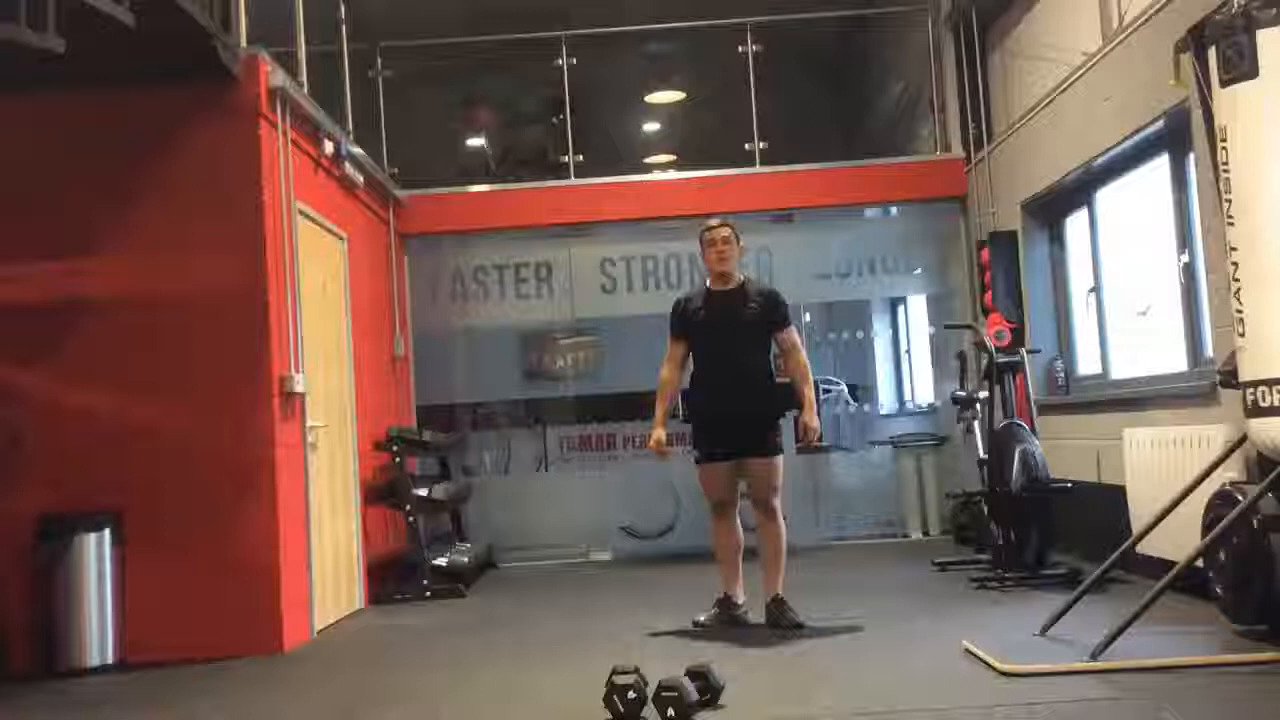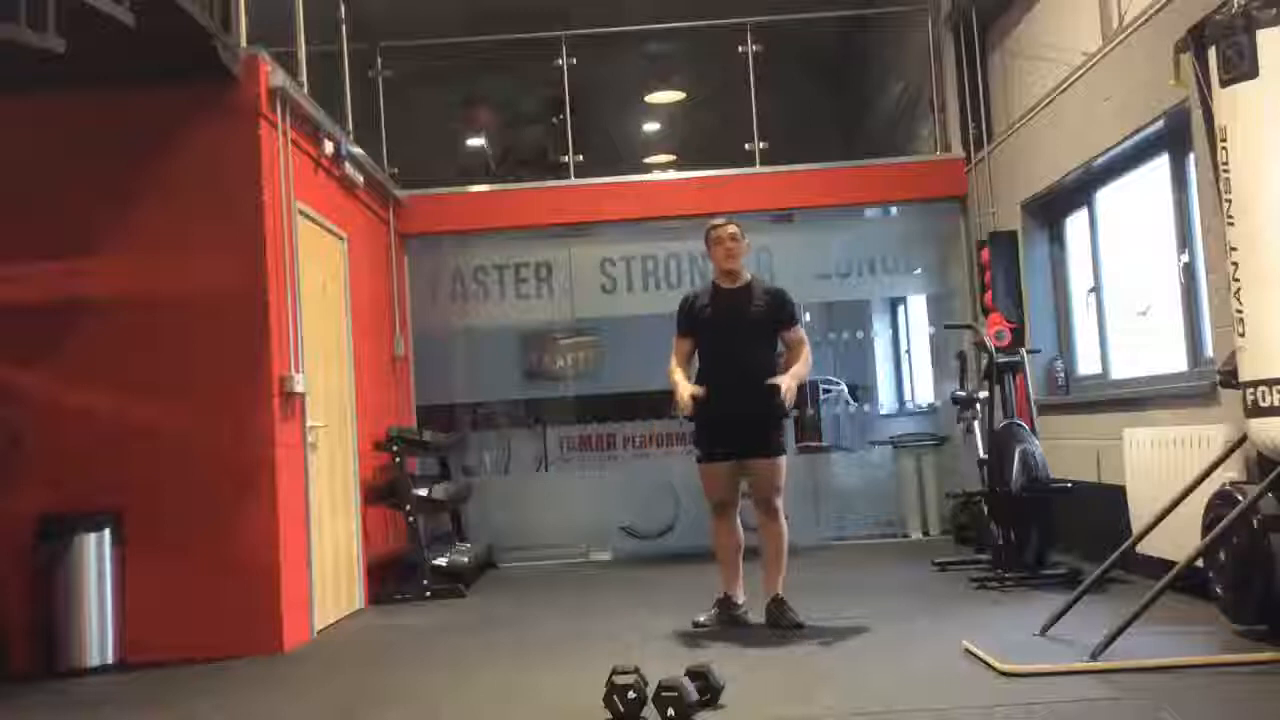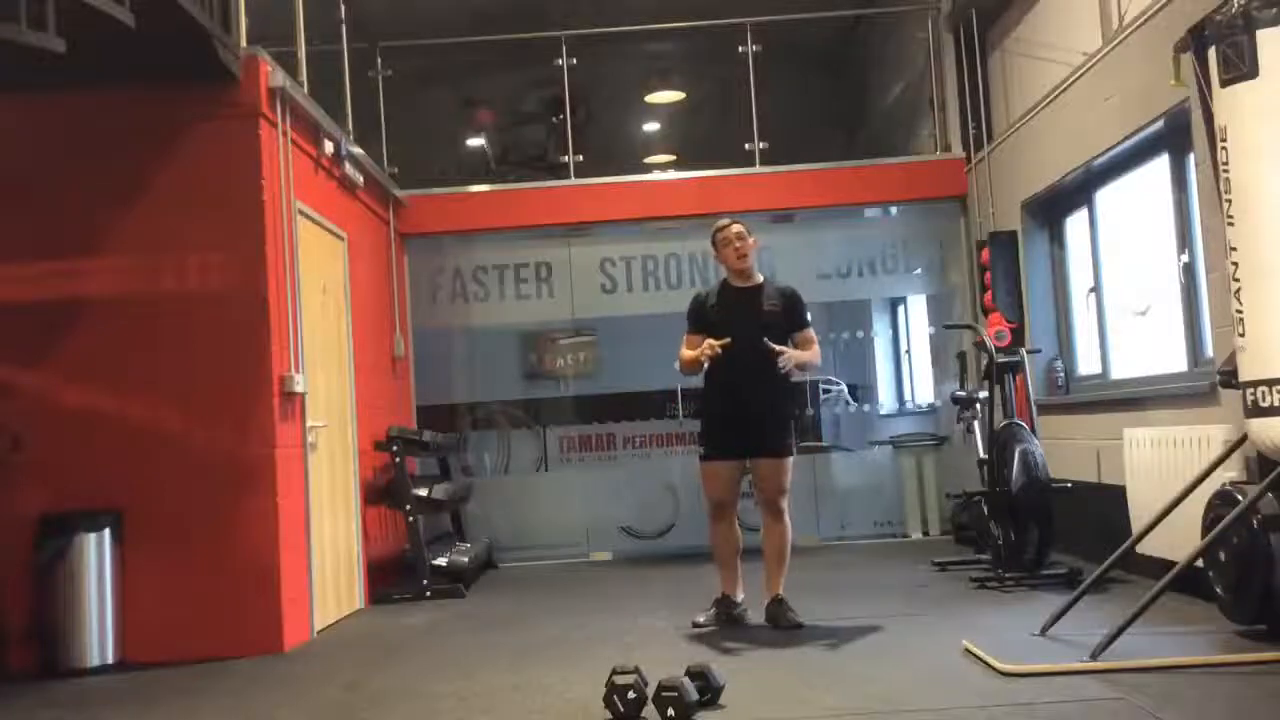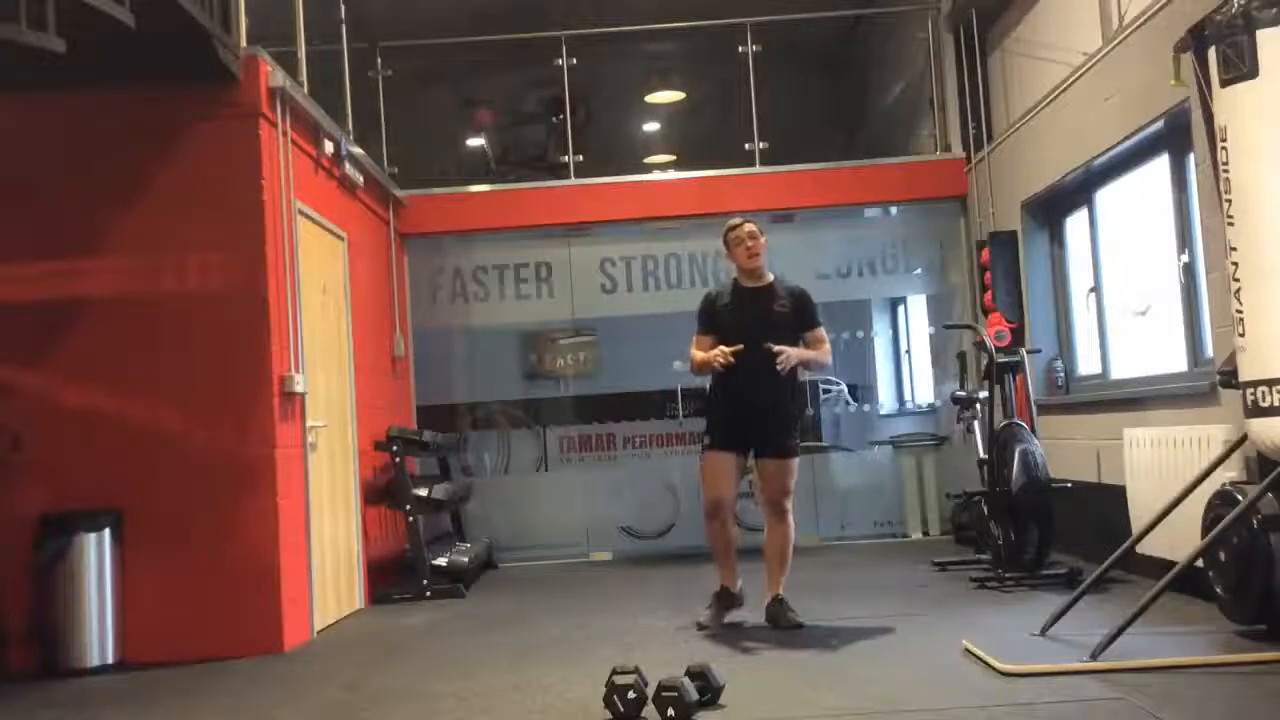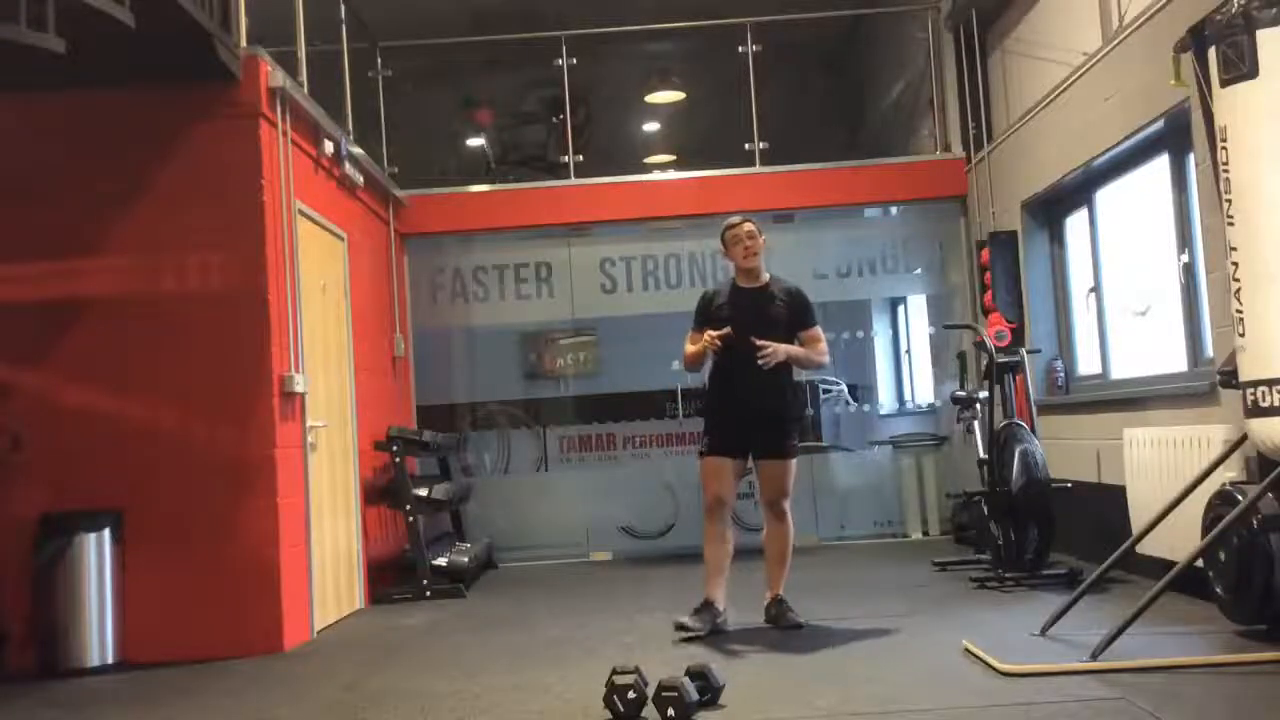
dt=0.3s
person 1, frame 1
left shoulder: (766, 298)
right shoulder: (687, 306)
left elbow: (793, 353)
right elbow: (673, 365)
left wrist: (809, 405)
right wrist: (660, 421)
left hip: (760, 419)
right hip: (710, 422)
left knee: (768, 507)
right knee: (722, 509)
left ankle: (775, 600)
right ankle: (731, 600)
person 1, frame 2
left shoulder: (773, 297)
right shoulder: (694, 303)
left elbow: (800, 348)
right elbow: (679, 357)
left wrist: (792, 375)
right wrist: (682, 384)
left hip: (763, 418)
right hip: (714, 421)
left knee: (770, 506)
right knee: (722, 509)
left ankle: (775, 599)
right ankle: (731, 600)
person 1, frame 3
left shoulder: (785, 296)
right shoulder: (705, 302)
left elbow: (814, 352)
right elbow: (685, 361)
left wrist: (795, 356)
right wrist: (700, 354)
left hip: (772, 417)
right hip: (720, 419)
left knee: (775, 506)
right knee: (720, 509)
left ankle: (775, 599)
right ankle: (730, 599)
person 1, frame 4
left shoulder: (795, 297)
right shoulder: (715, 301)
left elbow: (824, 354)
right elbow: (696, 359)
left wrist: (799, 354)
right wrist: (711, 357)
left hip: (778, 416)
right hip: (726, 416)
left knee: (778, 506)
right knee: (716, 506)
left ankle: (776, 598)
right ankle: (729, 588)
person 1, frame 5
left shoulder: (791, 296)
right shoulder: (713, 300)
left elbow: (821, 354)
right elbow: (690, 362)
left wrist: (787, 350)
right wrist: (703, 347)
left hip: (776, 416)
right hip: (724, 418)
left knee: (777, 507)
right knee: (716, 506)
left ankle: (775, 600)
right ankle: (714, 604)
